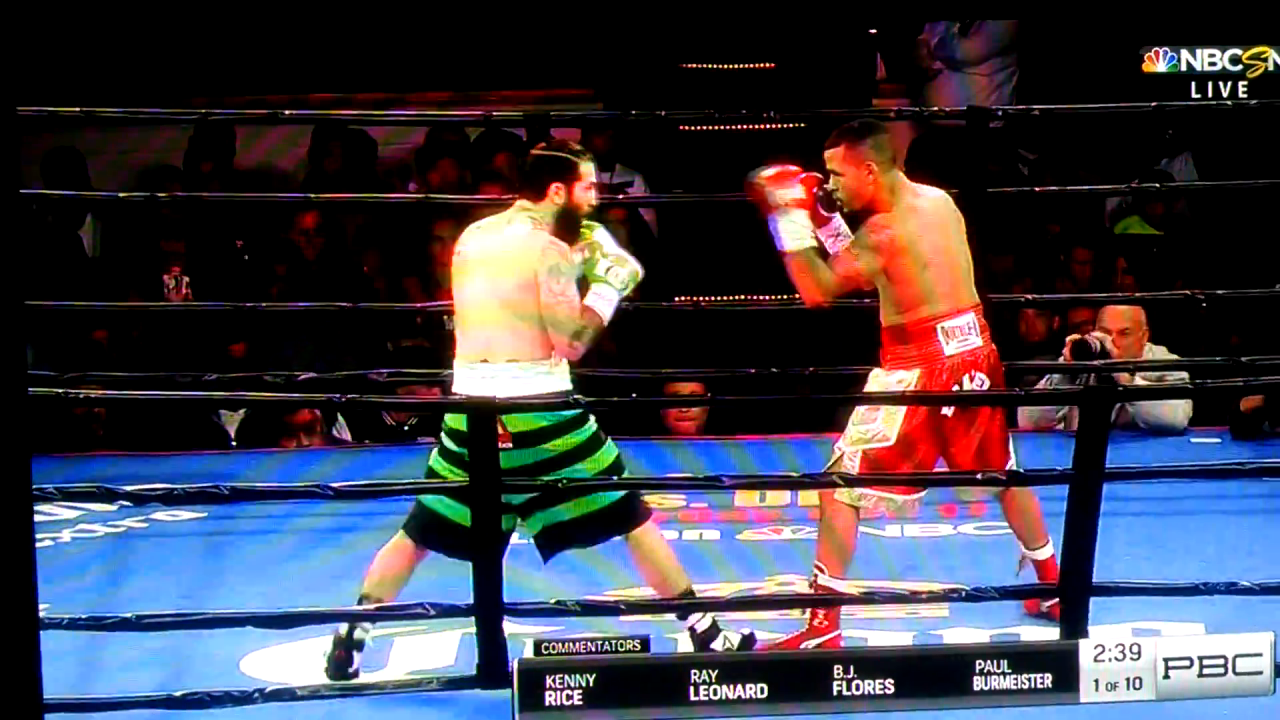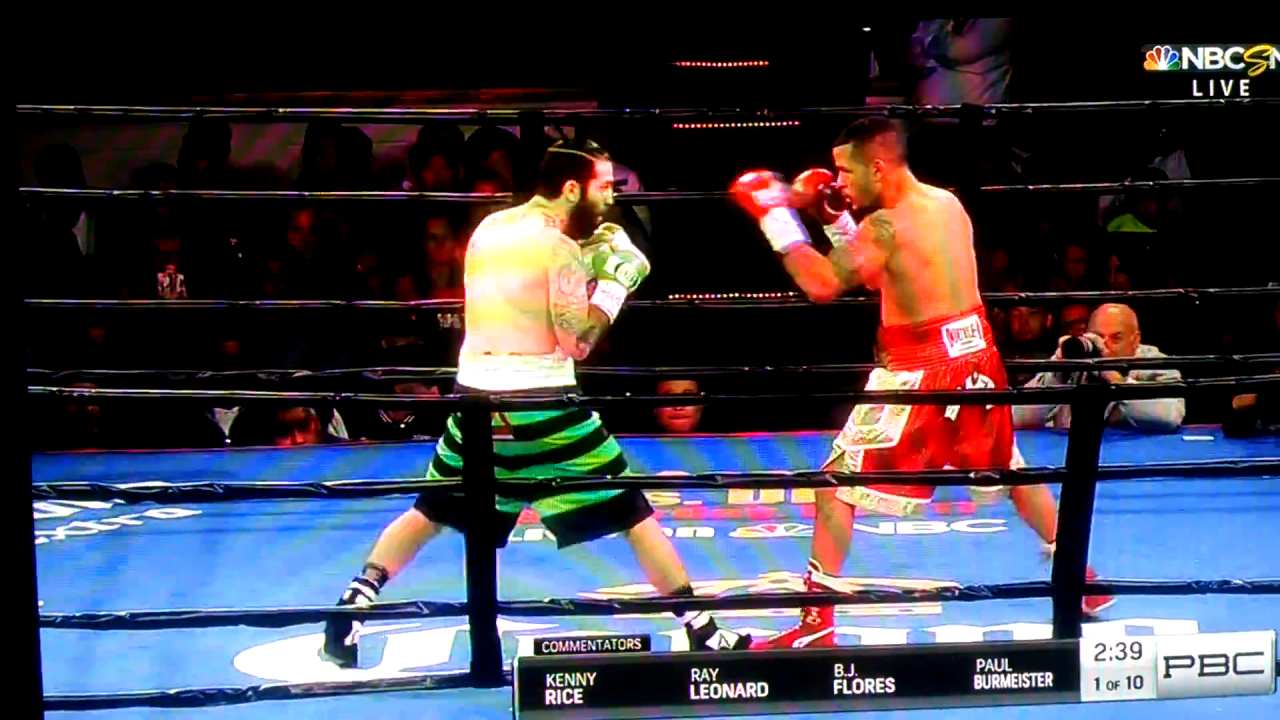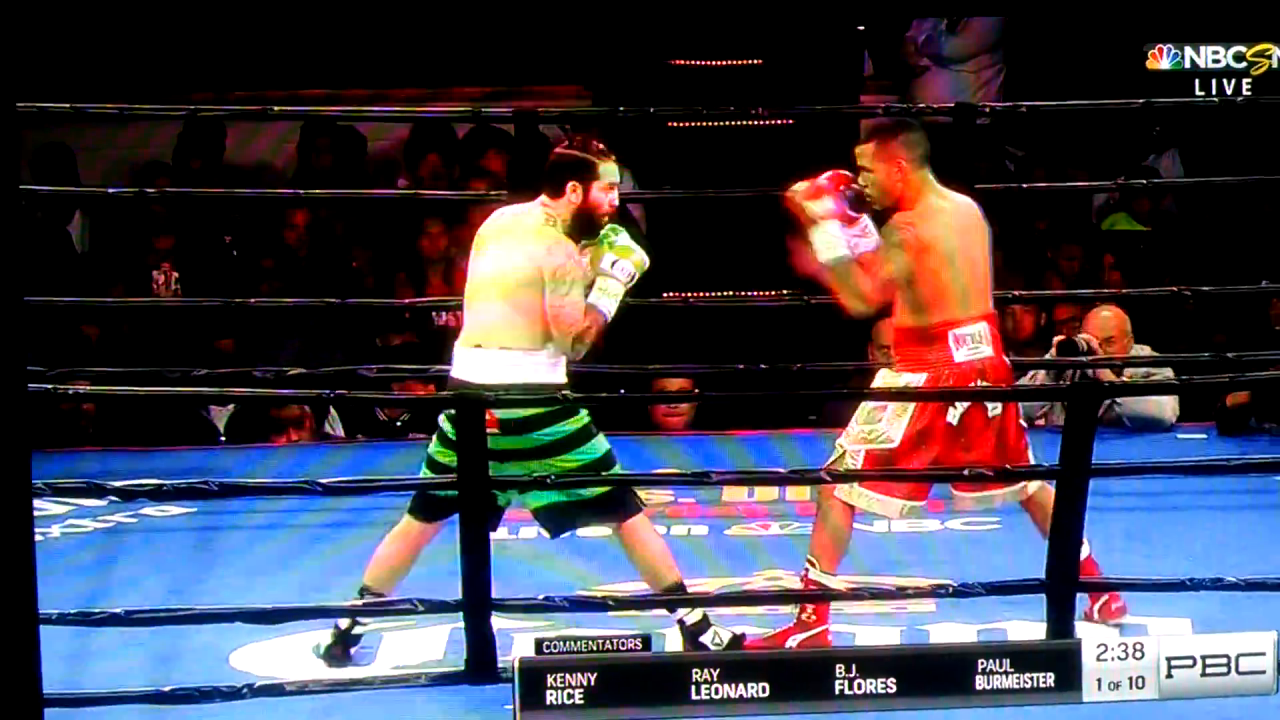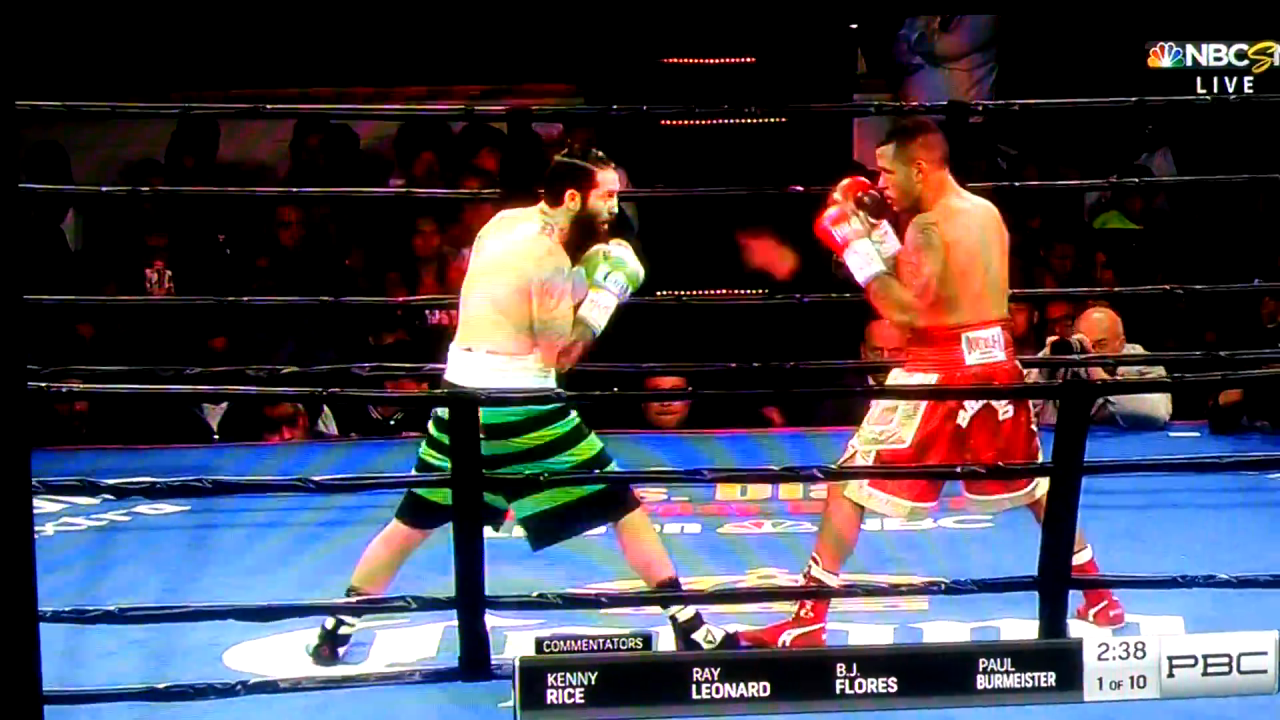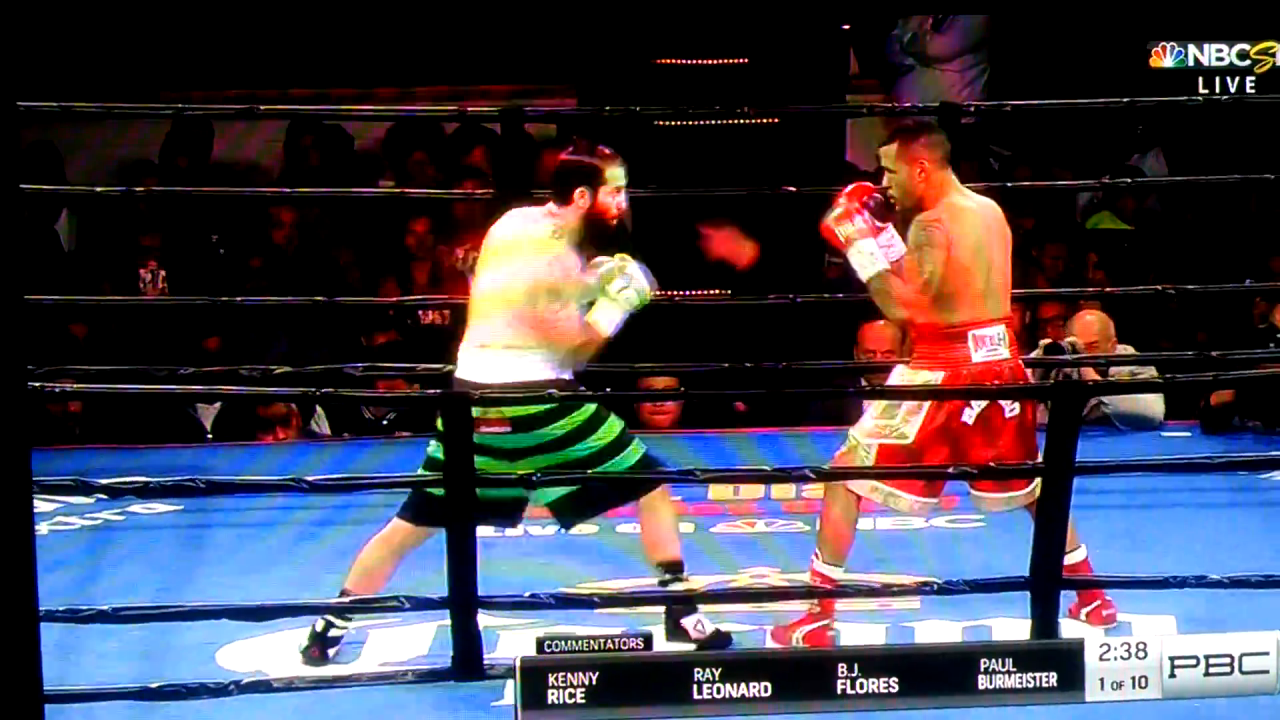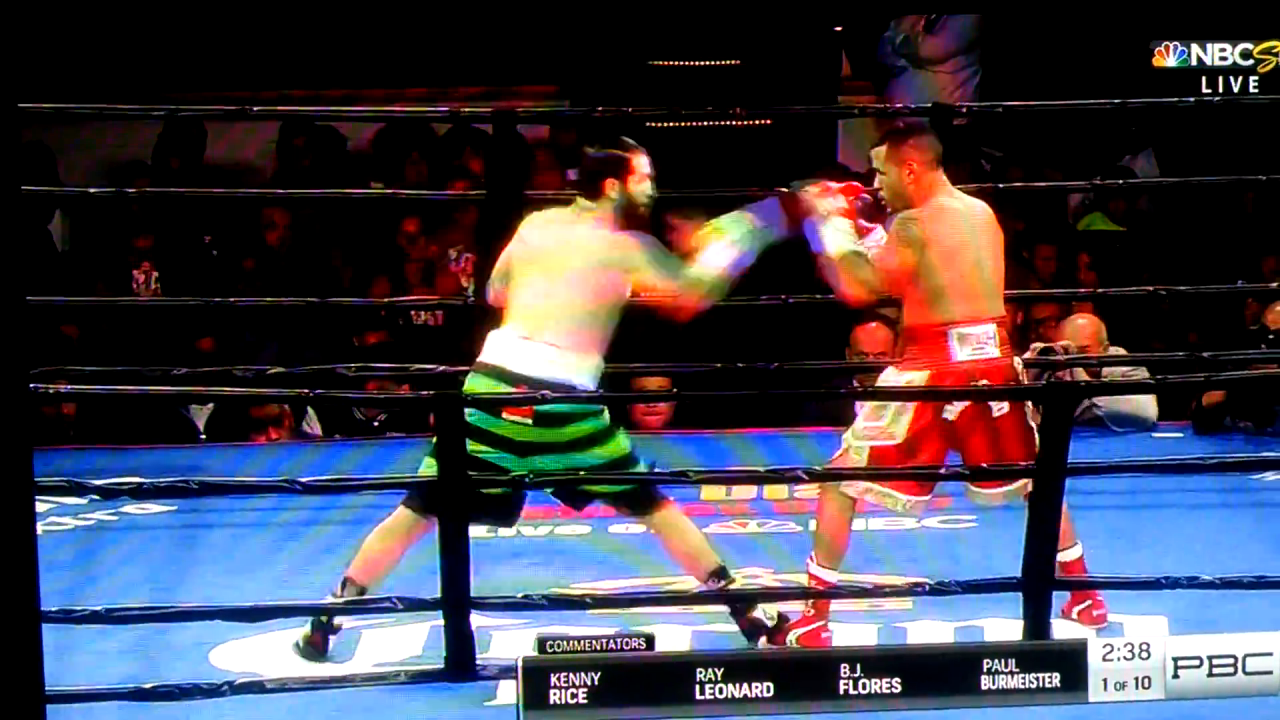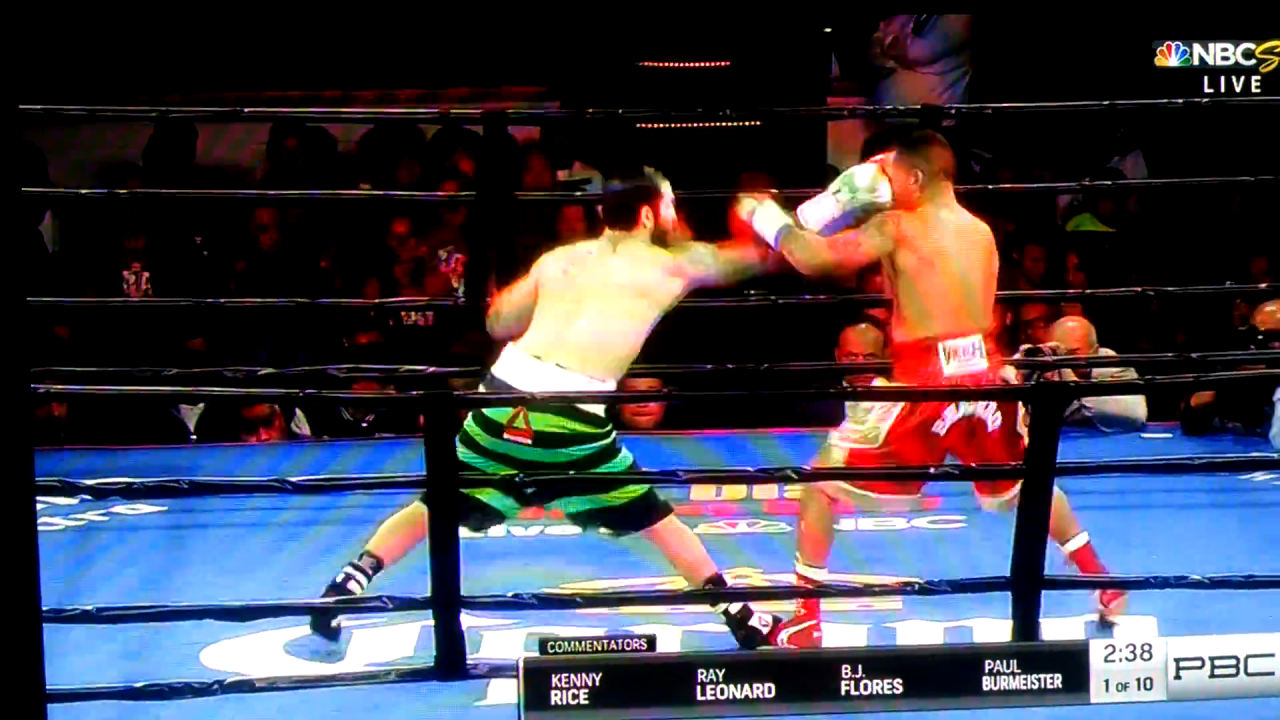
dt=0.1s
person 1, frame 1
left shoulder: (888, 228)
right shoulder: (937, 201)
left elbow: (817, 289)
left wrist: (788, 212)
right wrist: (822, 218)
left hip: (919, 370)
right hip: (972, 357)
left knee: (840, 489)
right knee: (1001, 476)
left ankle: (822, 627)
right ankle: (1056, 589)
person 1, frame 2
left shoulder: (891, 223)
right shoulder: (947, 203)
left elbow: (822, 283)
left wrist: (772, 211)
right wrist: (832, 214)
left hip: (922, 370)
right hip: (976, 358)
left knee: (839, 488)
left ankle: (817, 624)
person 1, frame 3
left shoulder: (911, 225)
right shoulder: (967, 209)
left elbow: (862, 298)
left wrist: (821, 224)
right wrist: (851, 220)
left hip: (927, 374)
right hip: (983, 364)
left knee: (840, 486)
right knee: (1026, 483)
left ankle: (811, 623)
right ankle: (1099, 592)
person 1, frame 4
left shoulder: (932, 225)
right shoulder: (987, 212)
left elbow: (904, 308)
left wrist: (852, 244)
right wrist: (874, 227)
left hip: (938, 375)
right hip: (997, 366)
left knee: (849, 487)
right knee: (1036, 485)
left ankle: (809, 620)
right ankle: (1097, 596)
person 1, frame 5
left shoulder: (933, 223)
right shoulder: (990, 211)
left elbow: (904, 305)
left wrist: (857, 240)
right wrist: (879, 229)
left hip: (943, 372)
right hip: (999, 364)
left knee: (846, 478)
right knee: (1032, 487)
left ankle: (818, 617)
right ankle: (1092, 596)
person 1, frame 6
left shoulder: (916, 219)
right shoulder: (981, 212)
left elbow: (859, 288)
left wrist: (827, 221)
right wrist: (860, 227)
left hip: (934, 373)
right hip: (993, 366)
left knee: (842, 483)
right knee: (1029, 482)
left ankle: (814, 618)
right ankle: (1088, 594)
person 1, frame 7
left shoulder: (901, 227)
right shoulder: (979, 232)
left elbow: (813, 258)
left wrist: (763, 216)
left hip: (922, 385)
right hip: (981, 377)
left knee: (822, 485)
right knee: (1025, 486)
left ankle: (805, 618)
right ankle: (1104, 585)
person 2, frame 1
left shoulder: (473, 236)
right shoulder: (551, 251)
right elbow: (571, 343)
right wrist: (608, 285)
left hip: (472, 411)
right hip: (540, 414)
left knee: (420, 531)
right knee: (635, 520)
left ankle: (352, 638)
right ankle: (706, 633)
person 2, frame 2
left shoulder: (490, 228)
right shoulder: (561, 249)
right elbow: (578, 342)
right wrist: (616, 282)
left hip: (478, 401)
right hip: (542, 407)
left knee: (431, 511)
right knee: (634, 515)
left ankle: (356, 606)
right ankle: (701, 630)
person 2, frame 3
left shoulder: (500, 220)
right shoulder: (558, 250)
right elbow: (573, 341)
left wrist: (587, 261)
right wrist: (613, 278)
left hip: (469, 392)
right hip: (531, 402)
left knee: (424, 516)
right knee: (625, 512)
left ankle: (350, 627)
right ankle: (695, 628)
person 2, frame 4
left shoulder: (505, 222)
right shoulder: (549, 261)
right elbow: (559, 354)
left wrist: (588, 275)
right wrist: (606, 294)
right hip: (523, 409)
left knee: (413, 521)
right knee: (627, 511)
left ankle: (337, 628)
right ankle: (687, 623)
person 2, frame 5
left shoulder: (515, 221)
right shoulder: (558, 260)
right elbow: (572, 348)
right wrist: (616, 299)
left hip: (473, 394)
right hip: (535, 399)
left knee: (417, 520)
right knee: (650, 489)
left ankle: (329, 629)
right ankle: (681, 614)
person 2, frame 6
left shoulder: (538, 224)
right shoulder: (617, 245)
left elbow: (496, 293)
right elbow: (688, 300)
right wrist: (728, 246)
left hip: (494, 383)
right hip: (563, 402)
left knee: (423, 510)
right knee: (654, 508)
left ankle: (332, 618)
right ankle: (741, 607)
person 2, frame 7
left shoulder: (559, 258)
right shoulder: (664, 265)
left elbow: (500, 322)
right elbow: (740, 263)
left hip: (504, 398)
right hip: (570, 421)
right knee: (656, 521)
left ankle: (345, 589)
right ankle: (741, 616)
